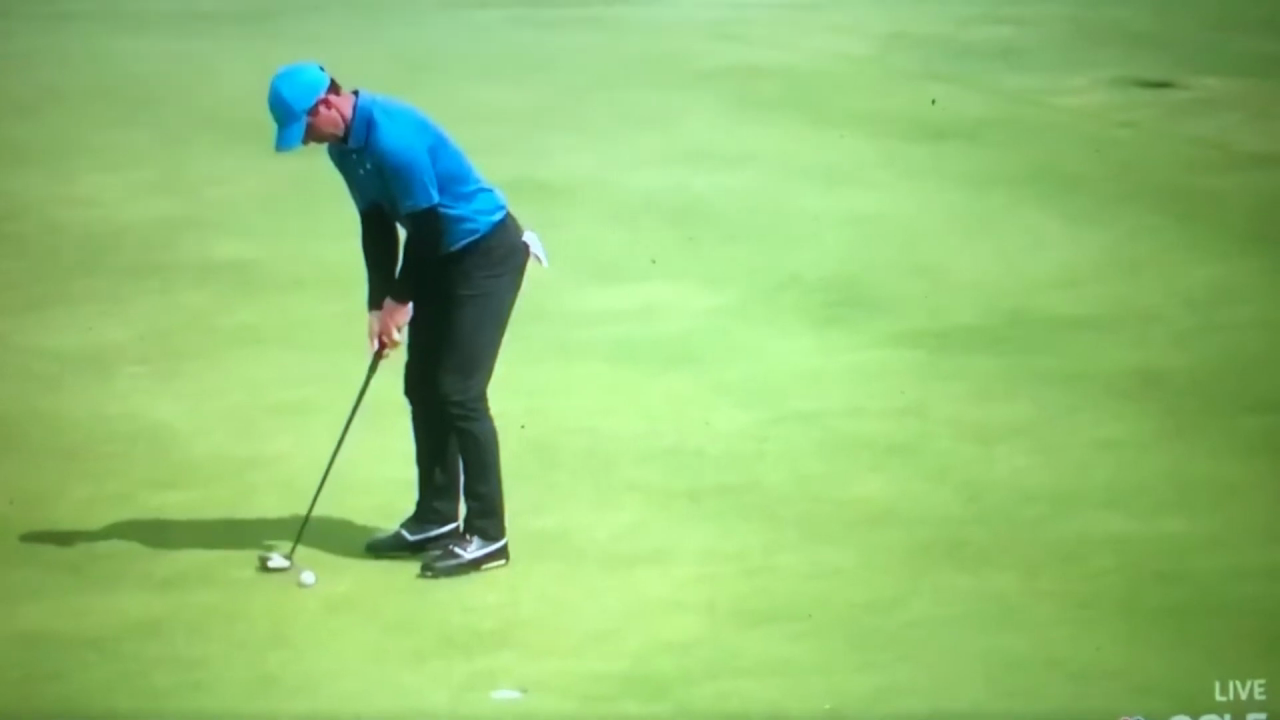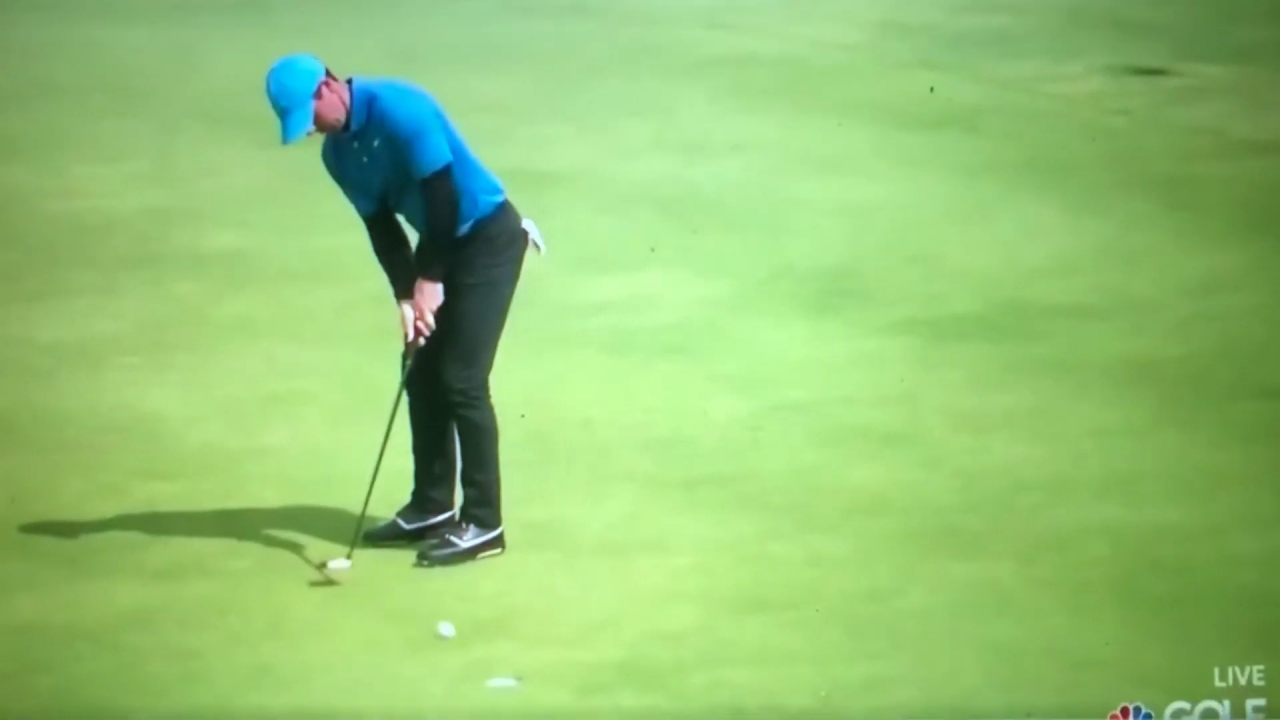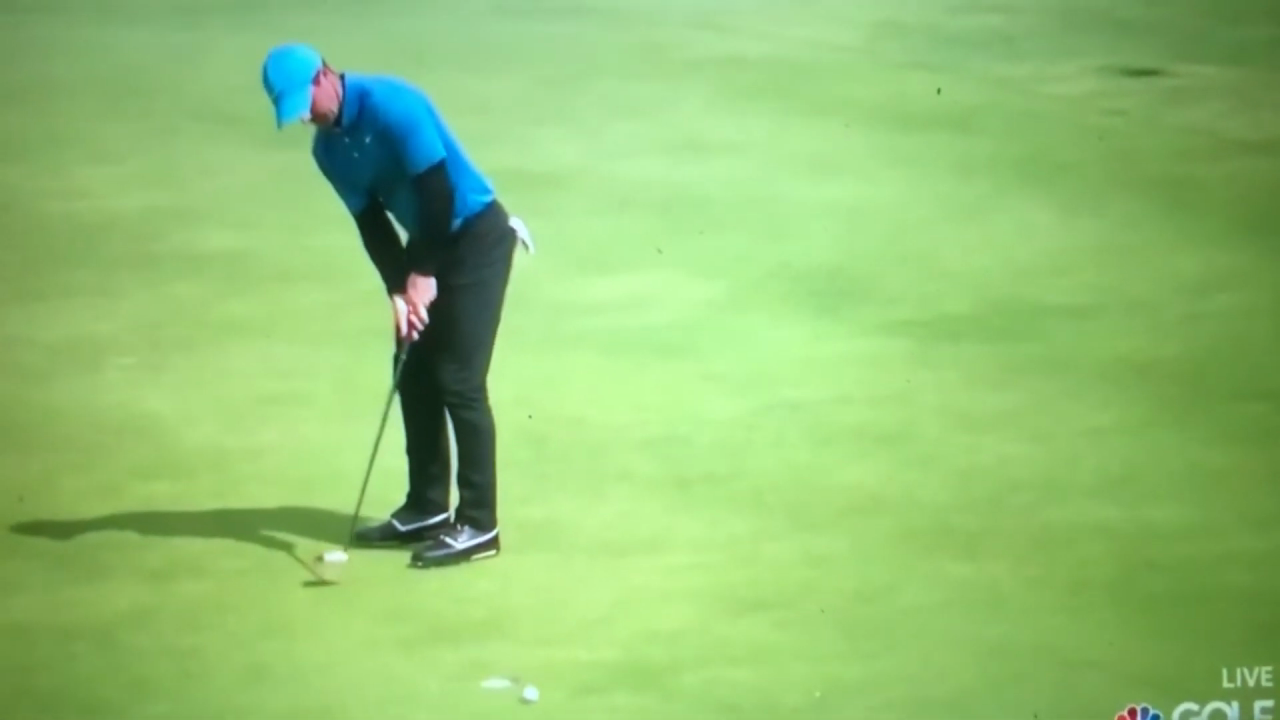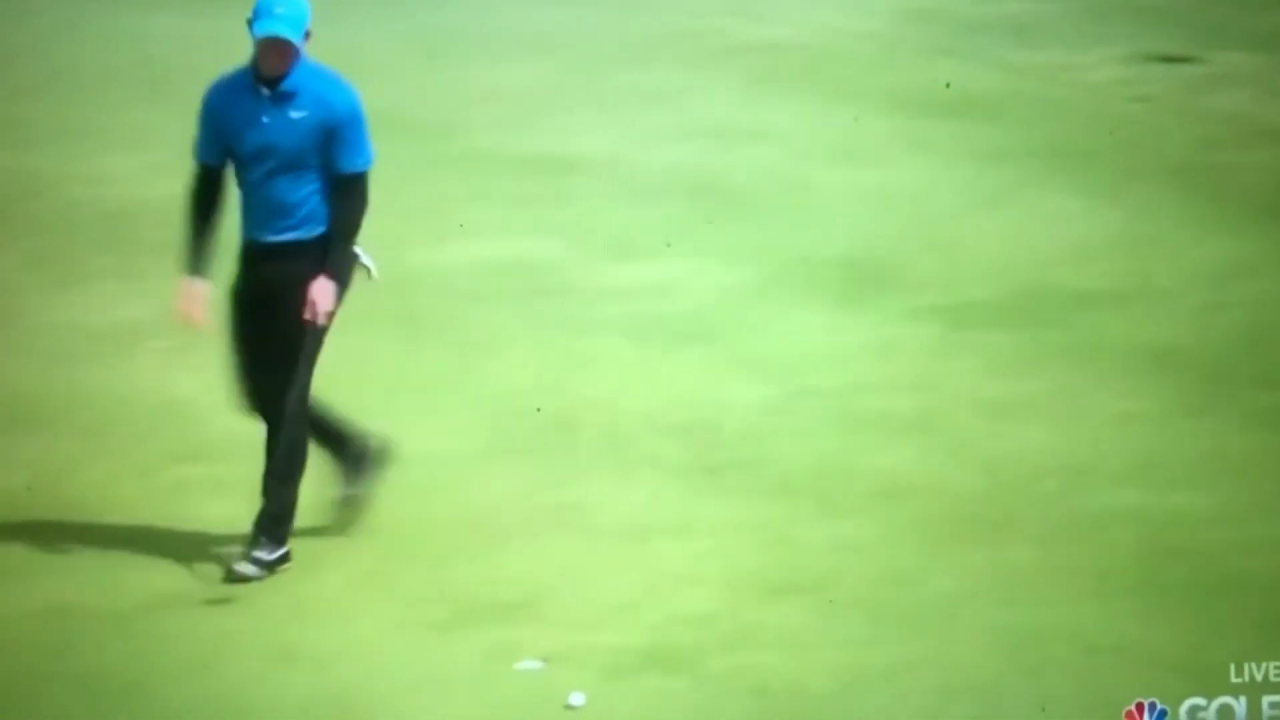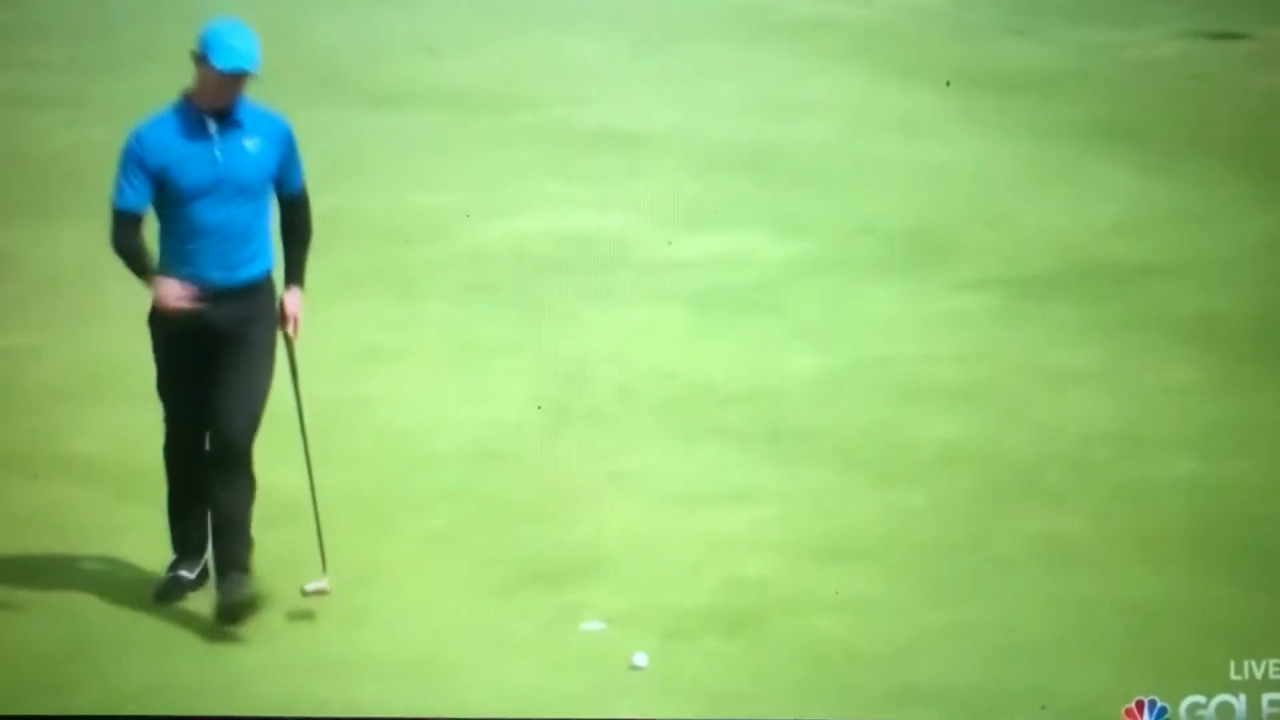
dt=1s
person 1, frame 1
left shoulder: (392, 137)
right shoulder: (344, 147)
left elbow: (425, 226)
right elbow: (376, 225)
left wrist: (400, 300)
right wrist: (377, 304)
left hip: (486, 252)
right hip: (443, 256)
left knee: (459, 392)
right knee: (422, 387)
left ankle: (487, 535)
right ankle: (437, 517)
person 1, frame 2
left shoulder: (396, 106)
right shoulder: (337, 153)
left elbow: (443, 192)
right elbow: (381, 225)
left wrist: (430, 279)
right wrist: (405, 295)
left hip: (487, 236)
right hip: (440, 242)
left knee: (461, 380)
right knee: (421, 375)
left ankle: (483, 523)
right ankle: (432, 506)
person 1, frame 3
left shoulder: (391, 105)
right shoulder: (328, 148)
left elbow: (439, 190)
right elbow: (371, 222)
left wrist: (423, 275)
right wrist: (397, 291)
left hip: (476, 236)
right hip: (426, 249)
left knee: (458, 381)
right knee: (415, 378)
left ankle: (479, 524)
right ankle: (427, 507)
person 1, frame 4
left shoulder: (334, 100)
right shoulder: (224, 98)
left elbow: (352, 194)
right elbow: (208, 185)
left wrist: (329, 277)
right wrist: (195, 271)
left hip: (313, 260)
right hip: (257, 259)
left knee: (283, 398)
right knee: (263, 394)
left ankle: (272, 536)
right ankle: (357, 454)
person 1, frame 5
left shoulder: (272, 132)
right shoulder: (151, 141)
left elbow: (295, 207)
right elbow: (124, 229)
left wrist: (294, 285)
right wrist: (155, 280)
left hip: (249, 305)
right hip: (182, 310)
left knee: (232, 440)
right knee: (185, 439)
right ankle: (188, 554)
